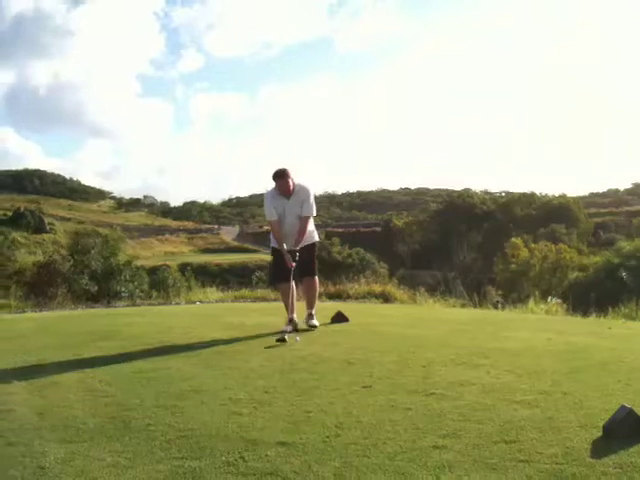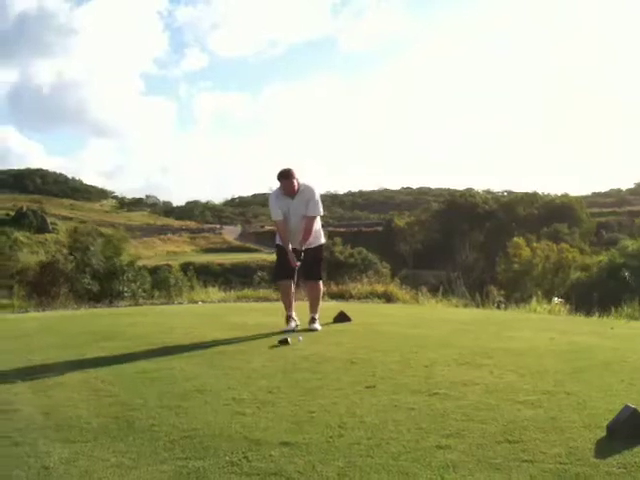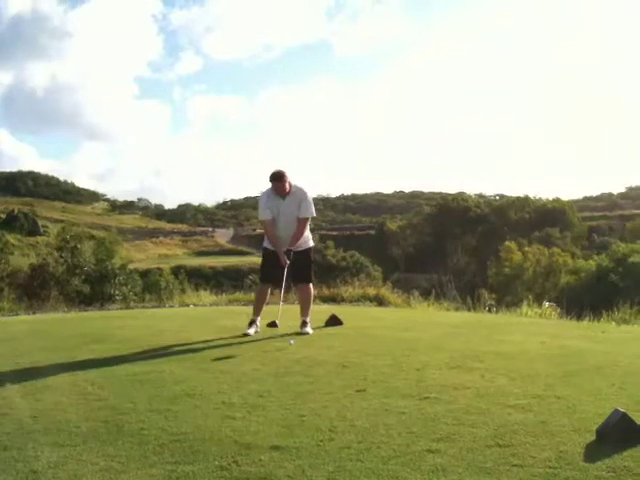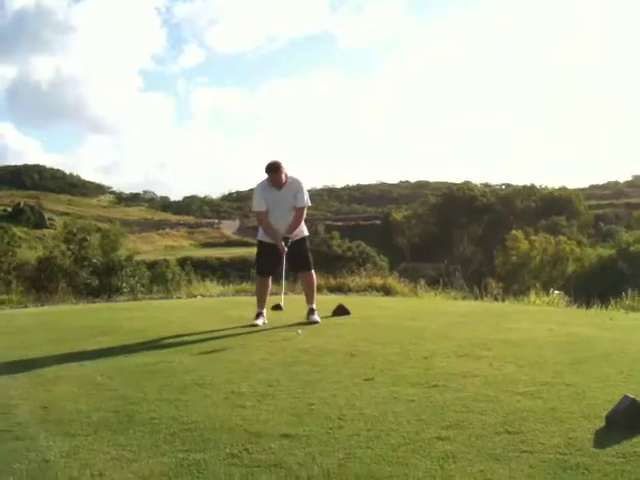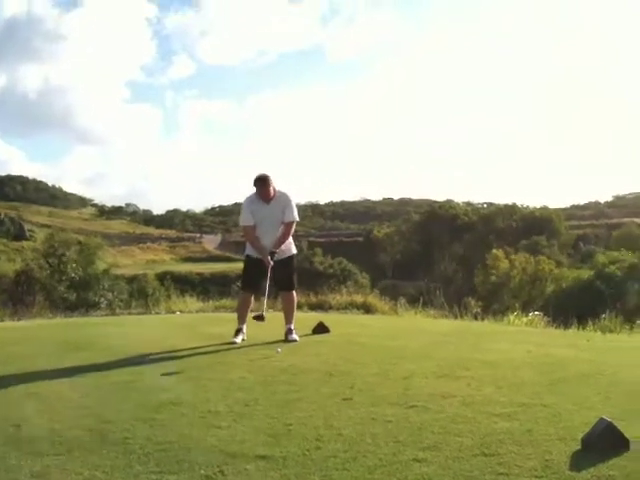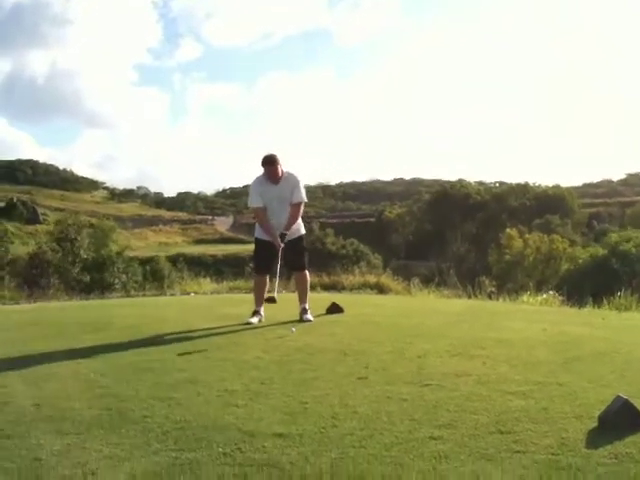
dt=0.3s
person 1, frame 1
left shoulder: (305, 193)
right shoulder: (269, 198)
left elbow: (305, 223)
right elbow: (275, 228)
left wrist: (295, 247)
right wrist: (285, 252)
left hip: (306, 241)
right hip: (280, 244)
left knee: (310, 277)
right knee: (284, 281)
left ankle: (311, 314)
right ankle: (291, 319)
person 1, frame 2
left shoulder: (311, 193)
right shoulder: (275, 197)
left elbow: (310, 223)
right elbow: (280, 227)
left wrist: (301, 247)
right wrist: (289, 252)
left hip: (312, 242)
right hip: (286, 243)
left knee: (314, 279)
right knee: (283, 280)
left ankle: (314, 318)
right ankle: (290, 316)
person 1, frame 3
left shoulder: (302, 195)
right shoulder: (265, 197)
left elbow: (303, 224)
right elbow: (268, 228)
left wrist: (290, 247)
right wrist: (280, 252)
left hip: (301, 245)
right hip: (273, 246)
left knee: (305, 283)
right knee: (265, 282)
left ankle: (305, 321)
right ankle: (255, 321)
person 1, frame 4
left shoulder: (297, 185)
right shoulder: (260, 189)
left elbow: (300, 213)
right elbow: (261, 219)
left wrist: (287, 235)
right wrist: (277, 240)
left hip: (296, 235)
right hip: (268, 238)
left knee: (307, 271)
right knee: (263, 275)
left ankle: (311, 309)
right ankle: (261, 313)
person 1, frame 5
left shoulder: (285, 200)
right shoulder: (248, 203)
left elbow: (289, 227)
right elbow: (249, 233)
left wrist: (274, 250)
right wrist: (264, 254)
left hip: (283, 252)
right hip: (255, 253)
left knee: (288, 290)
right knee: (247, 290)
left ankle: (290, 329)
right ankle: (240, 329)
person 1, frame 6
left shoulder: (293, 180)
right shoulder: (257, 184)
left elbow: (297, 209)
right elbow: (259, 214)
left wrist: (284, 231)
right wrist: (273, 236)
left hip: (293, 233)
right hip: (265, 235)
left knee: (300, 270)
right knee: (260, 272)
left ankle: (304, 309)
right ankle: (258, 311)
